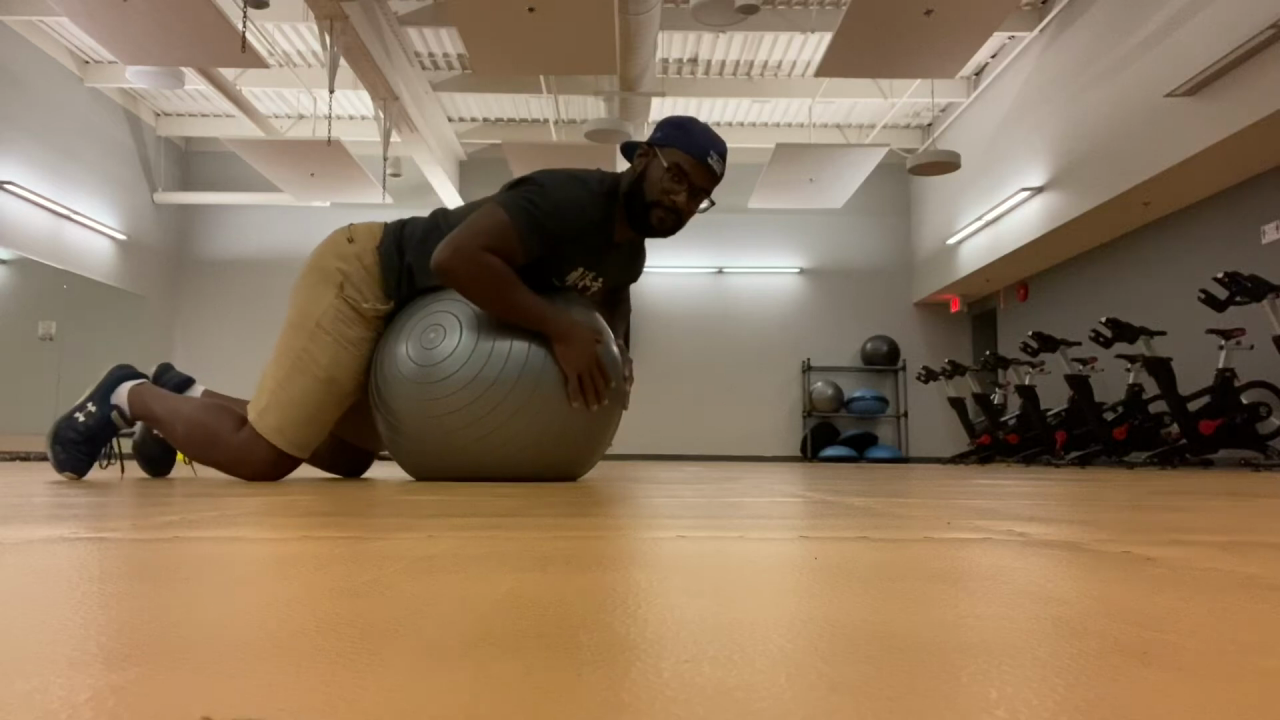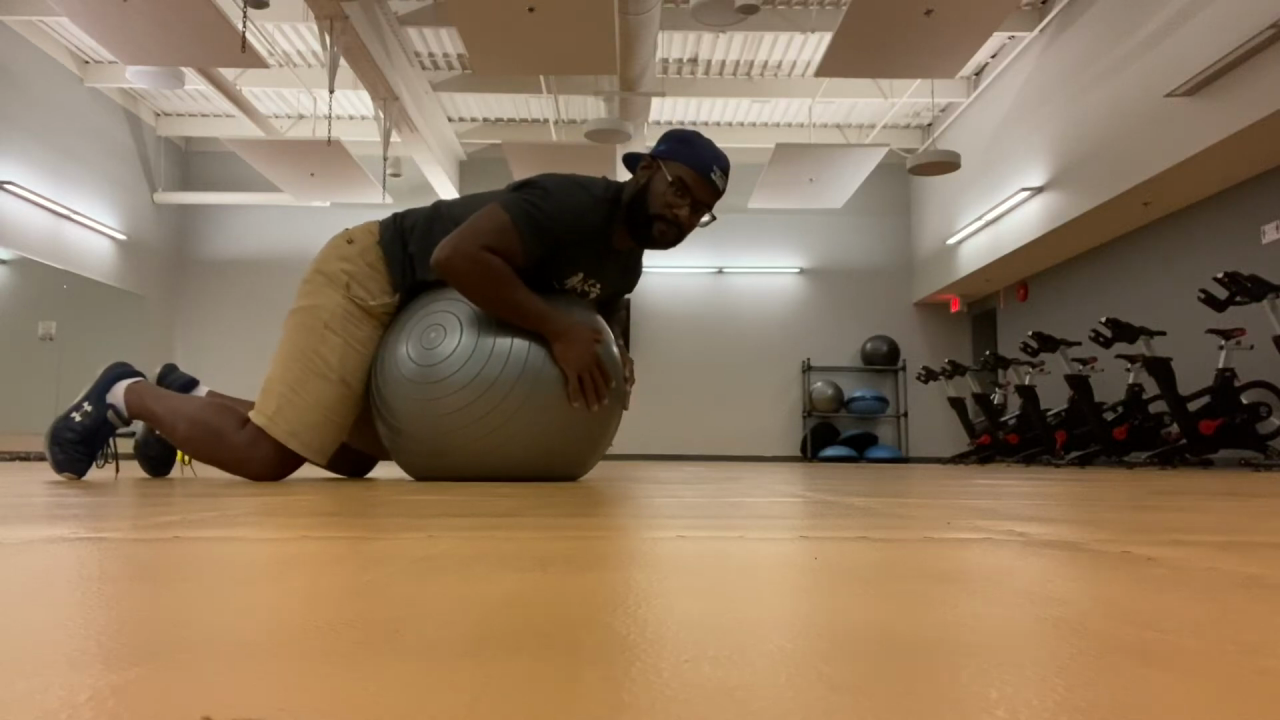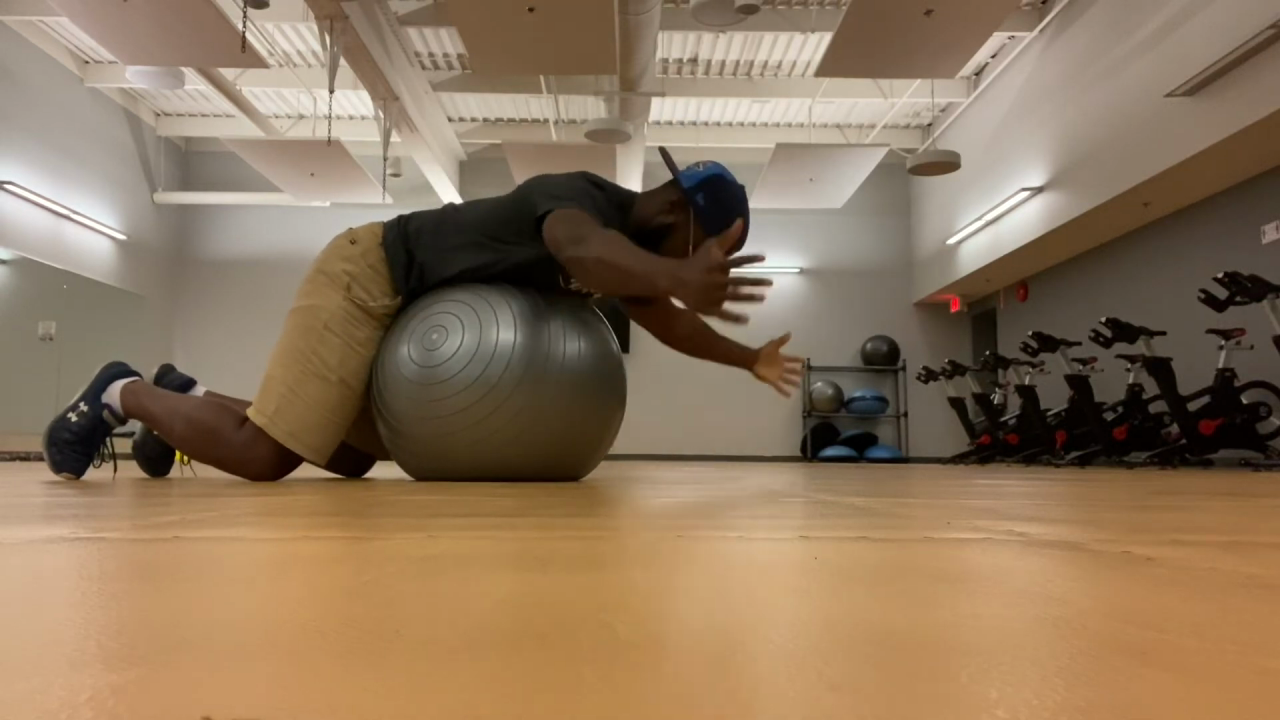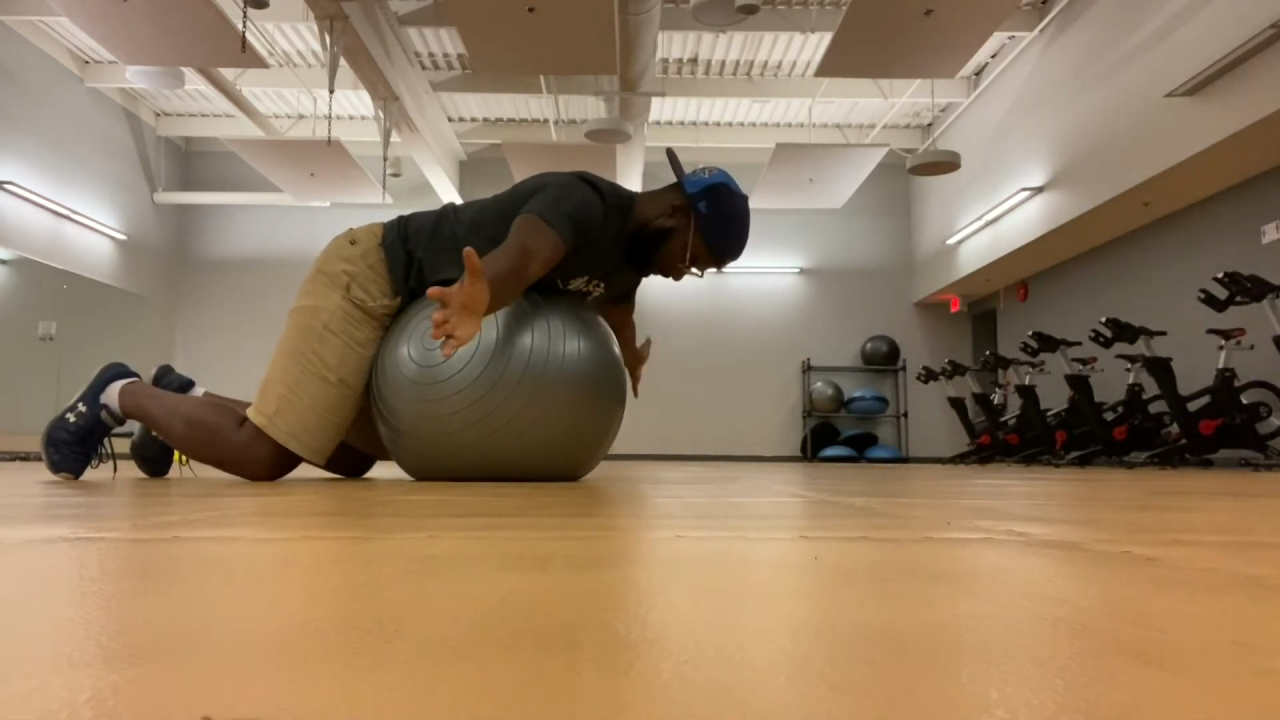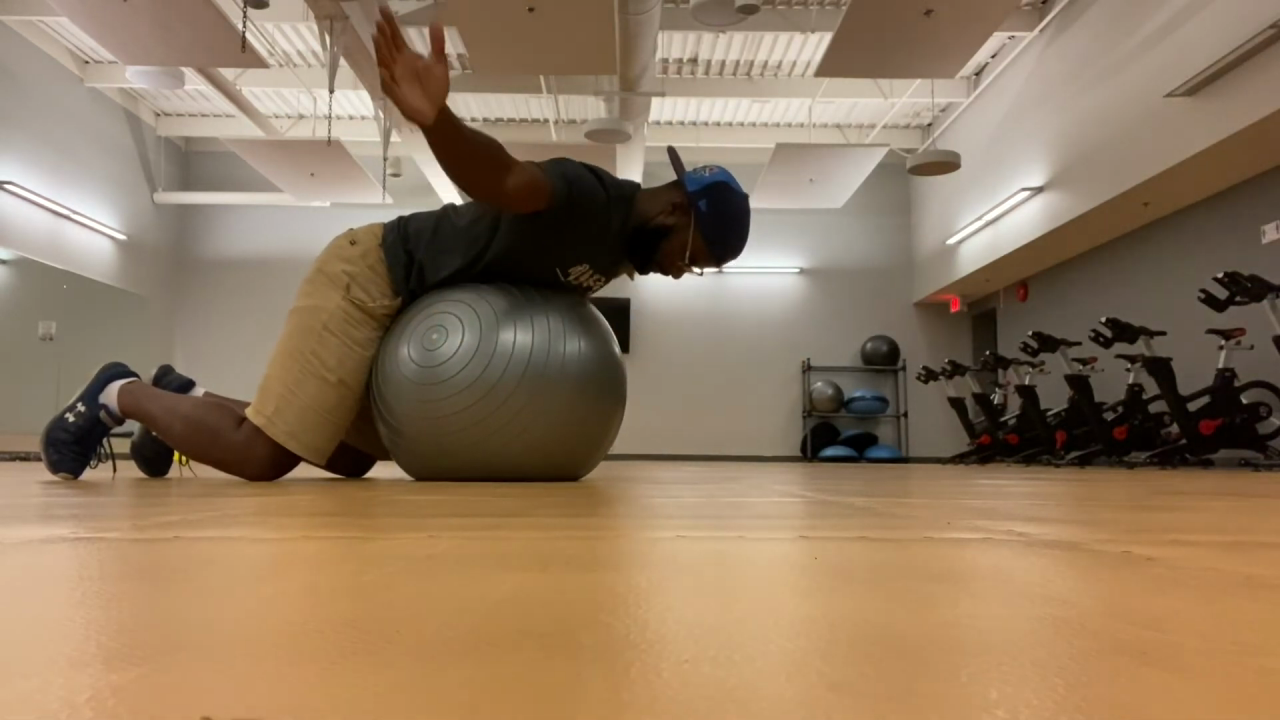
dt=1s
person 1, frame 1
left shoulder: (628, 250)
right shoulder: (569, 198)
left elbow: (612, 300)
right elbow: (456, 258)
left wrist: (614, 350)
right wrist: (557, 331)
left hip: (409, 308)
right hip: (365, 275)
left knee: (348, 456)
right knee: (262, 456)
left ankle: (187, 395)
right ankle: (133, 396)
person 1, frame 2
left shoulder: (625, 265)
right shoulder: (571, 203)
left elbow: (594, 314)
right elbow: (455, 256)
left wrist: (606, 351)
right wrist: (558, 331)
left hip: (415, 309)
right hip: (371, 275)
left knee: (352, 457)
right knee: (265, 455)
left ankle: (191, 395)
right ankle: (129, 395)
person 1, frame 3
left shoulder: (629, 241)
right shoulder: (581, 199)
left elbow: (664, 314)
right elbow: (584, 253)
left wrist: (749, 356)
right wrist: (681, 274)
left hip: (412, 313)
right hip: (369, 279)
left knee: (349, 457)
right knee: (261, 455)
left ankle: (188, 395)
right ankle: (124, 394)
person 1, frame 4
left shoulder: (628, 254)
right shoulder: (583, 204)
left elbow: (615, 312)
right elbow: (517, 256)
left wrist: (631, 361)
right wrist: (481, 299)
left hip: (408, 306)
right hip: (369, 277)
left knee: (350, 456)
right knee: (260, 455)
left ankle: (184, 396)
right ankle: (124, 395)
person 1, frame 5
left shoulder: (624, 240)
right shoulder: (586, 197)
right elbow: (495, 176)
left wrist: (609, 269)
right wrist: (431, 113)
left hip: (409, 307)
right hip: (369, 279)
left knee: (349, 455)
right knee: (261, 453)
left ankle: (185, 396)
right ankle: (125, 395)
